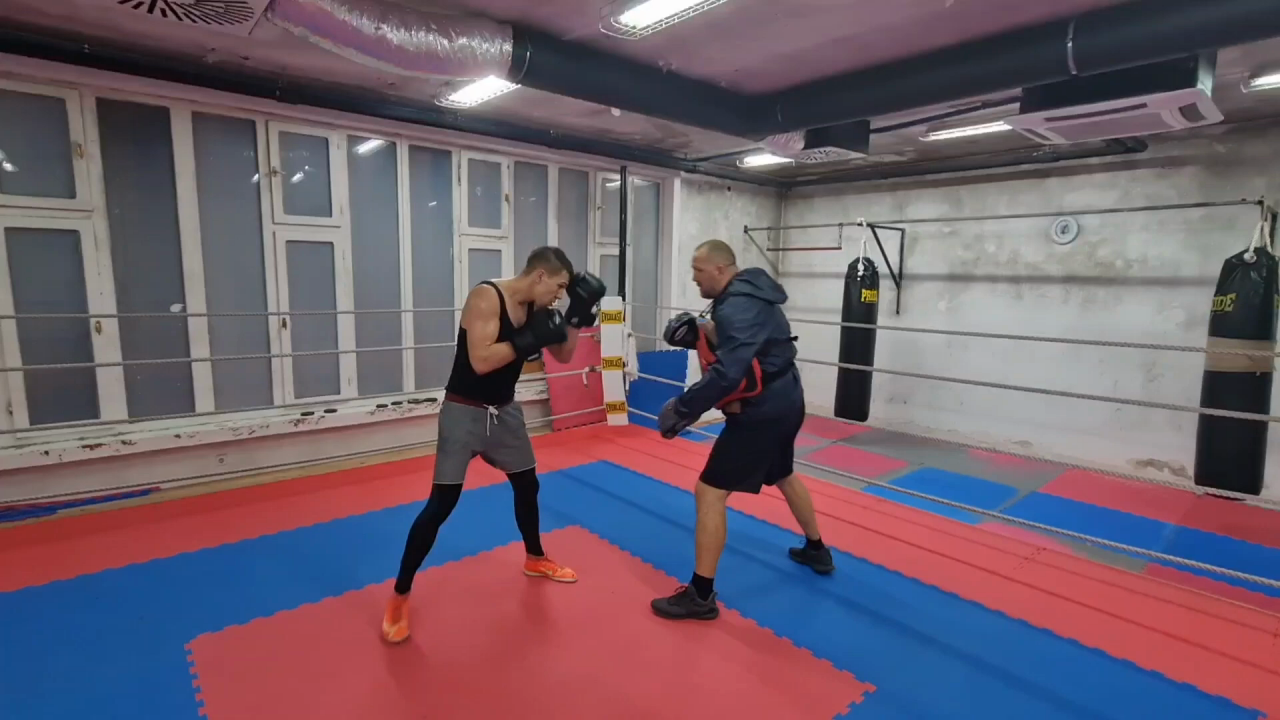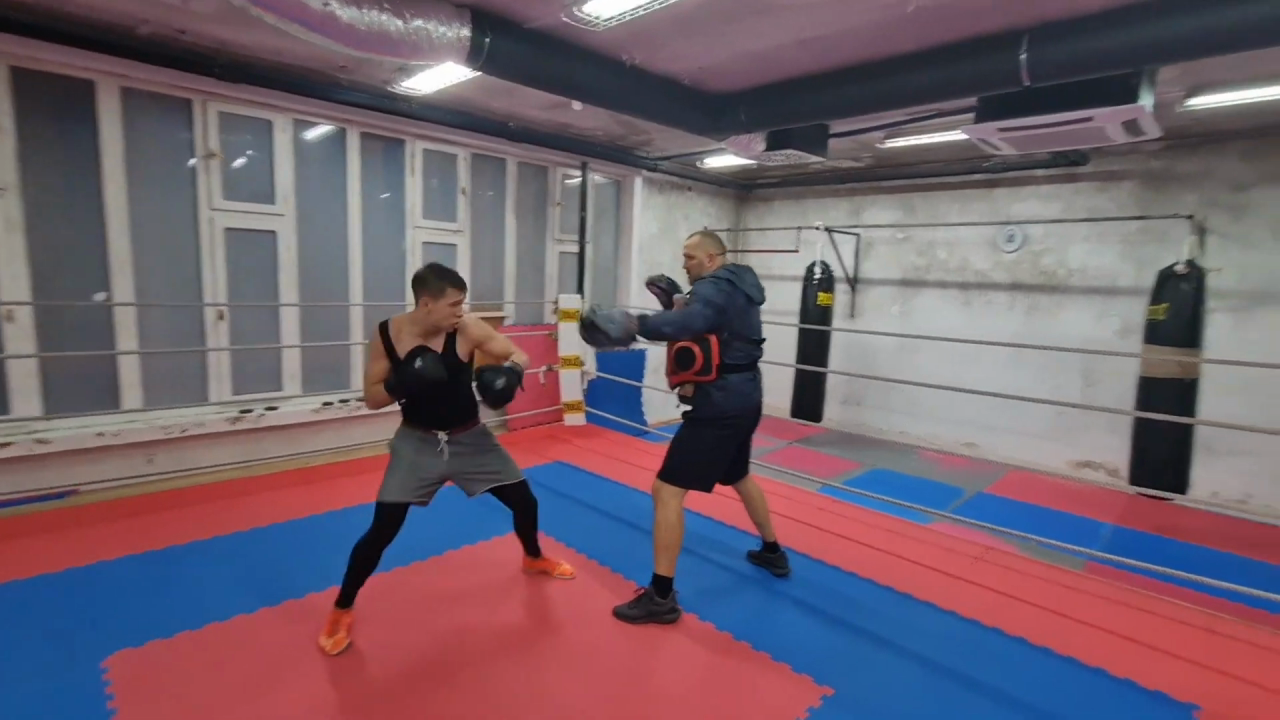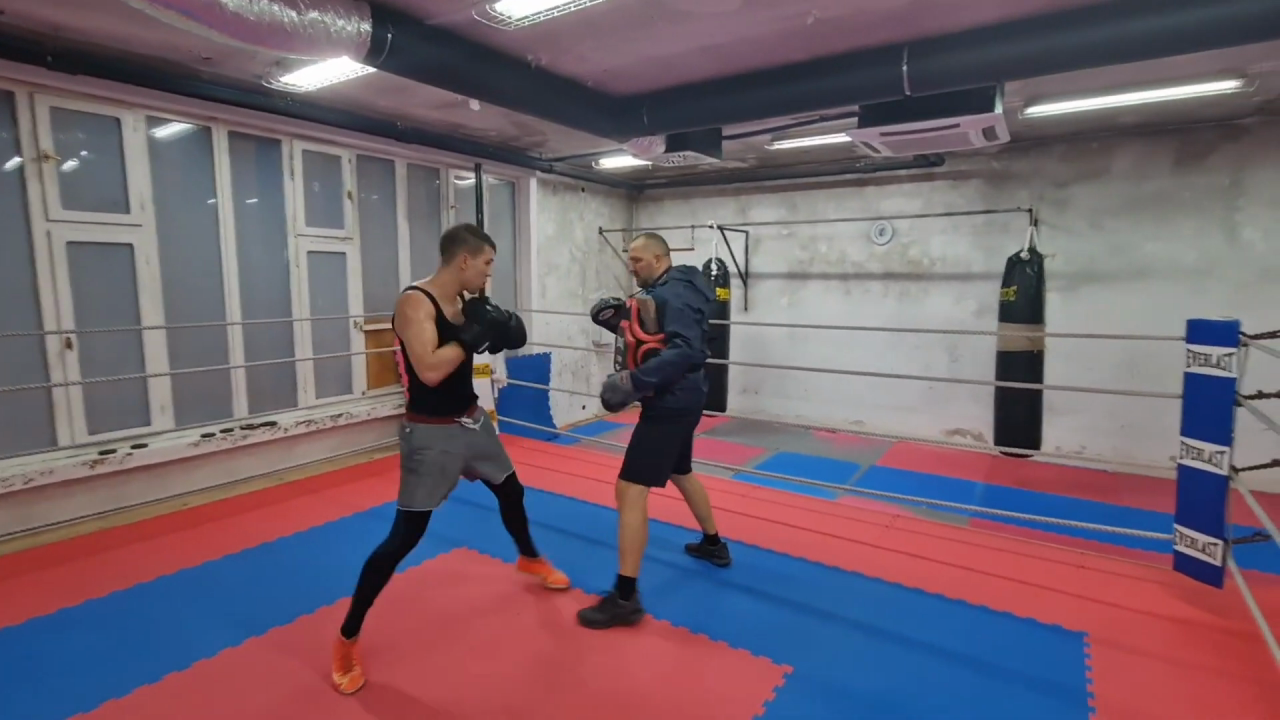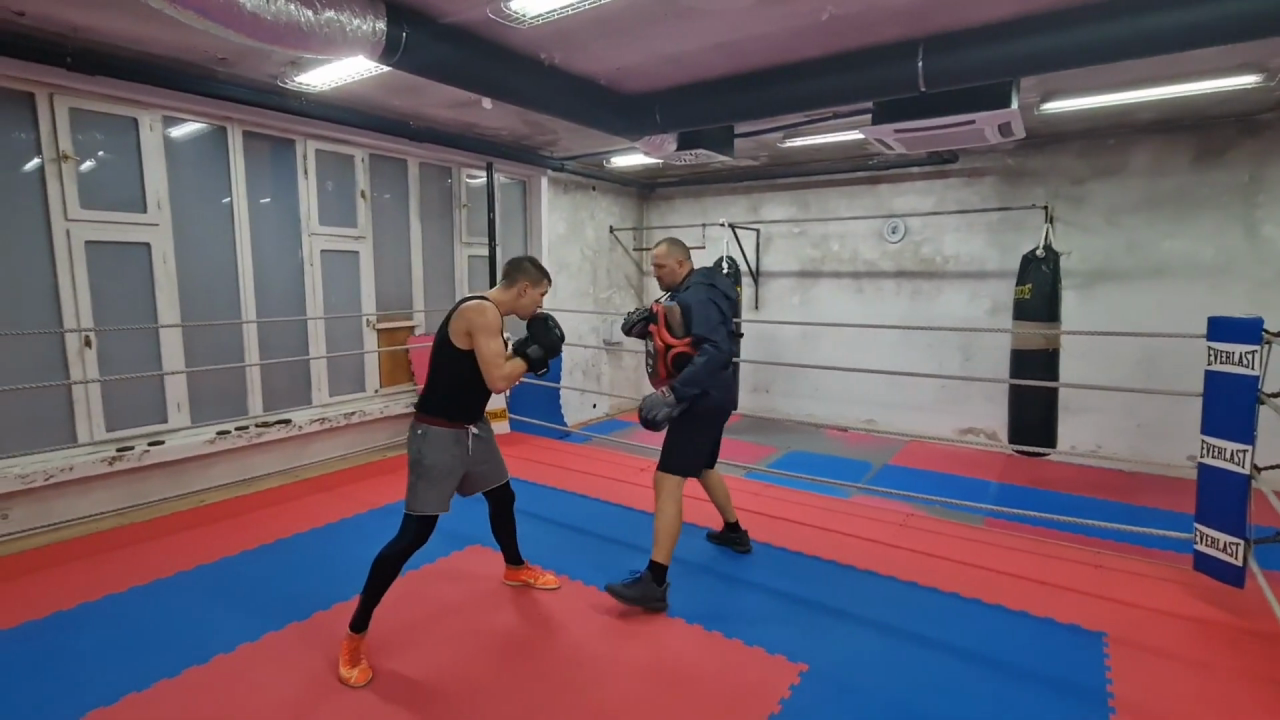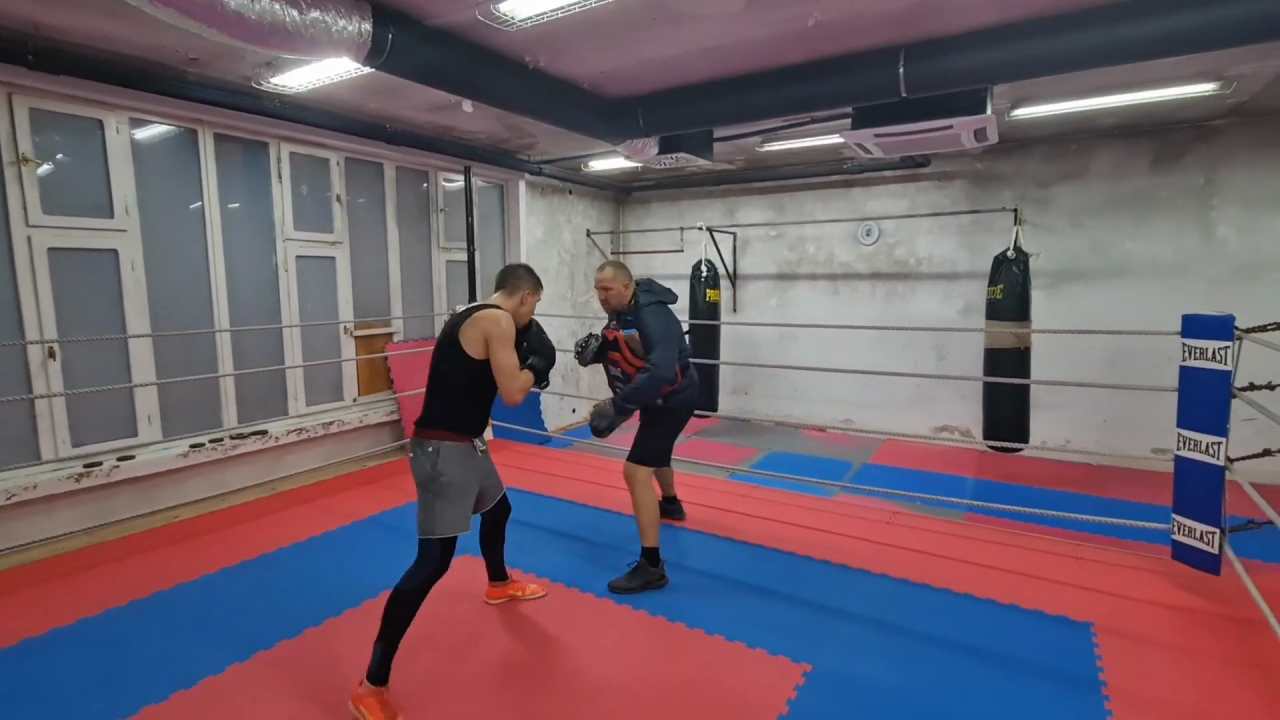
dt=1s
person 1, frame 1
left shoulder: (535, 308)
right shoulder: (485, 297)
left elbow: (564, 355)
right elbow: (481, 361)
left wrist: (579, 313)
right wrist: (530, 340)
left hip: (504, 411)
right hip: (464, 411)
left knee: (528, 485)
right knee: (442, 503)
left ankle: (535, 558)
right ankle: (400, 595)
person 1, frame 2
left shoulder: (470, 328)
right shoulder: (387, 334)
left elbow: (517, 354)
right elbow: (371, 396)
left wrist: (509, 372)
right wrist: (400, 382)
left hip: (470, 435)
right hip: (419, 439)
left knee: (523, 500)
right knee: (383, 531)
left ankle: (535, 558)
right ankle: (342, 608)
person 1, frame 3
left shoulder: (460, 299)
right shoulder: (414, 302)
right elbow: (430, 371)
left wrist: (497, 331)
right wrist: (479, 334)
left hip: (472, 419)
right hip: (432, 430)
left knee: (511, 490)
right knee: (406, 535)
left ankle: (531, 560)
right ankle: (346, 640)
person 1, frame 4
left shoulder: (492, 314)
right shoulder: (479, 312)
left elbow: (497, 372)
right elbow: (497, 379)
left wrist: (535, 348)
right wrist: (535, 350)
left hip: (473, 428)
right hip: (438, 433)
left knee: (502, 496)
right knee: (414, 534)
left ankle: (516, 568)
right ankle: (355, 634)
person 1, frame 5
left shoulder: (469, 318)
right shoulder: (498, 322)
right elbow: (514, 393)
left wrist: (519, 356)
right wrist: (536, 363)
left hip: (464, 443)
right hip: (442, 449)
left knee: (498, 509)
right knee: (433, 561)
left ankle: (500, 584)
person 2, frame 1
left shoulder: (738, 307)
right shoulder: (748, 296)
left elbow: (727, 372)
left wrist: (682, 407)
right wrist: (695, 334)
left hip: (761, 412)
right hip: (784, 403)
left knee: (709, 493)
right knee: (783, 476)
left ankle: (701, 595)
right ankle: (817, 550)
person 2, frame 2
left shoulder: (714, 290)
right shoulder: (734, 292)
left elbow: (684, 324)
left wrist: (631, 323)
right wrist: (674, 298)
left hip: (717, 407)
right hip: (741, 401)
left knee: (667, 490)
right knee: (737, 477)
left ankle: (661, 596)
right ankle: (773, 554)
person 2, frame 3
left shoulder: (673, 294)
right shoulder: (666, 291)
left elbow: (684, 350)
right elbow: (652, 338)
left wrist: (634, 380)
right wrist: (620, 320)
left hip: (670, 403)
right hip: (678, 400)
left knee: (630, 490)
right knee: (680, 473)
left ankle: (625, 597)
right ankle: (713, 544)
person 2, frame 4
left shoulder: (699, 298)
right shoulder: (685, 295)
left elbow: (715, 353)
right elbow: (679, 342)
left wrist: (674, 395)
right wrist: (647, 328)
left hip: (704, 401)
right hip: (704, 399)
left knee: (667, 480)
right knee: (701, 466)
left ankle: (655, 582)
right ankle: (734, 533)
person 2, frame 5
left shoulder: (654, 318)
right shoulder: (623, 313)
left elbow: (658, 373)
right elbow: (620, 350)
left wrist: (617, 406)
right wrist: (597, 347)
left hip: (672, 399)
right hip: (659, 398)
left knee: (637, 470)
right knee: (654, 452)
left ankle: (651, 567)
right ankle: (670, 503)
